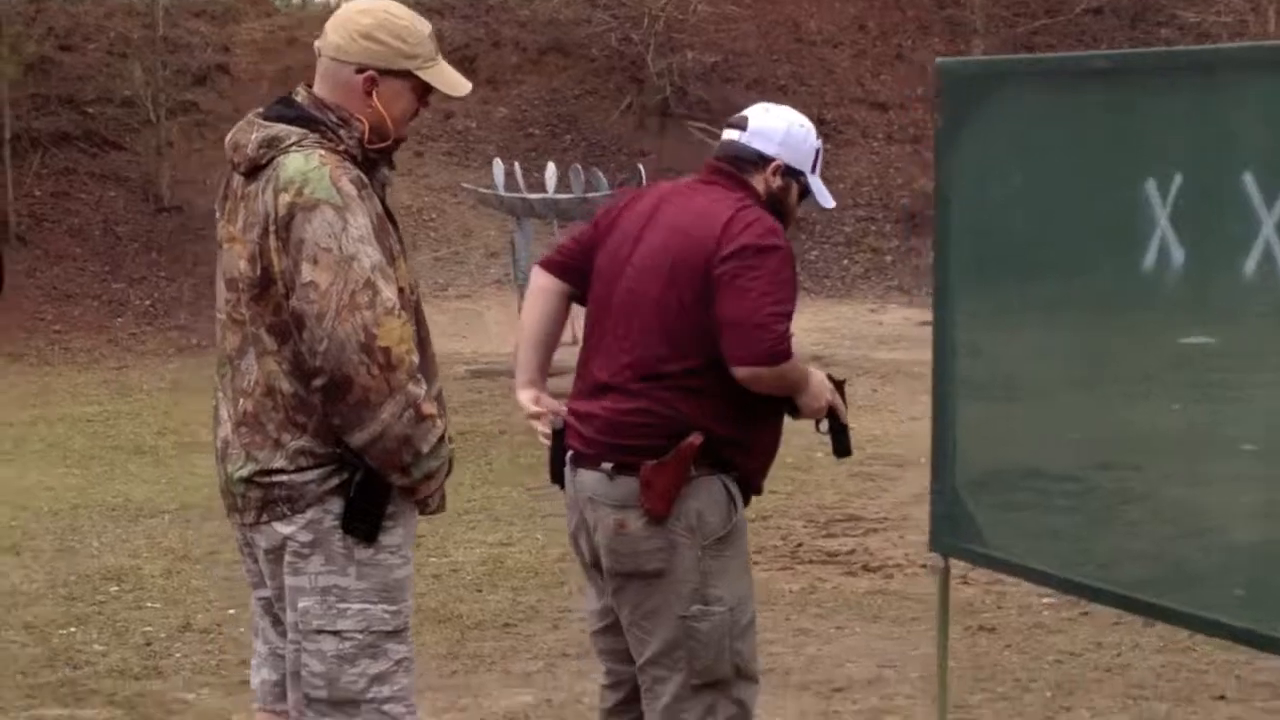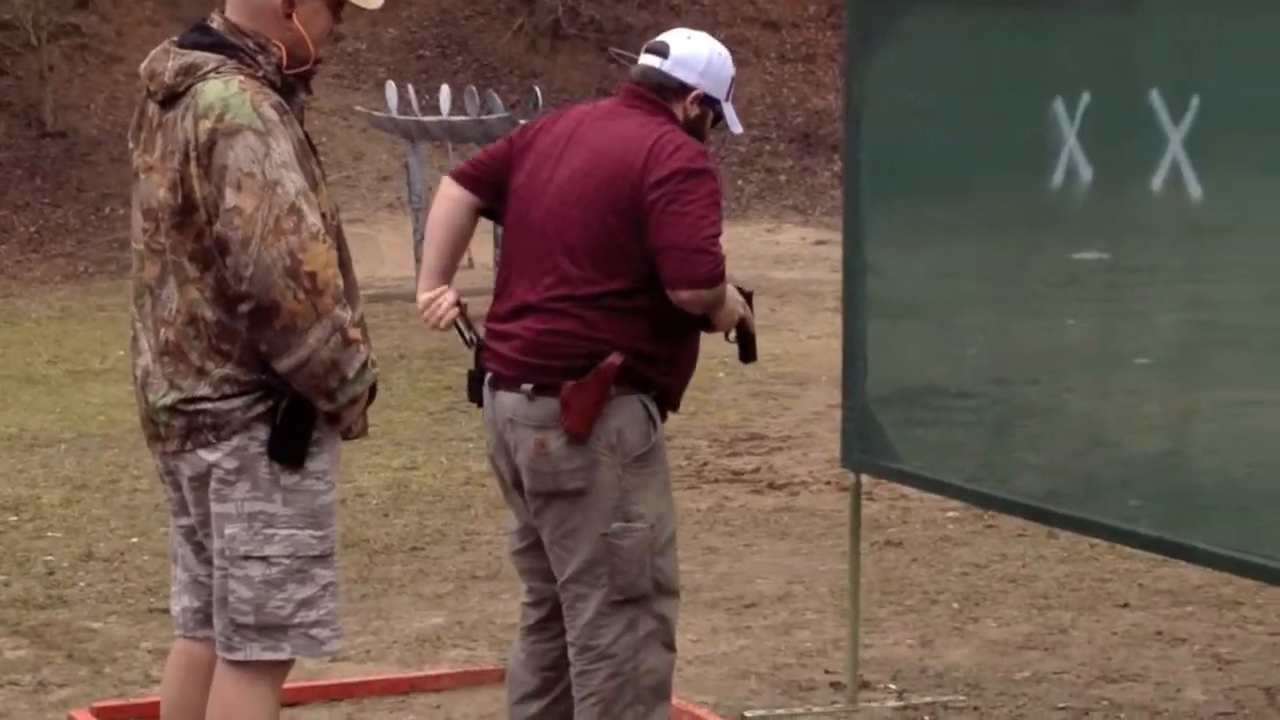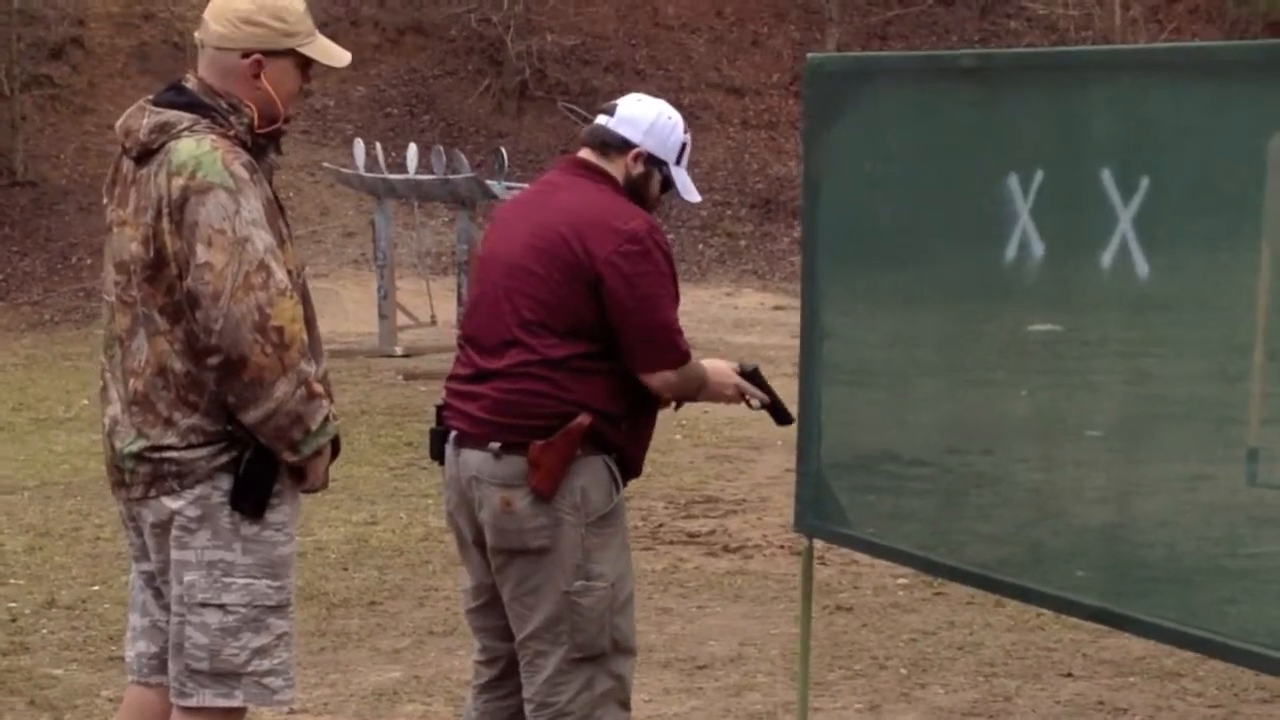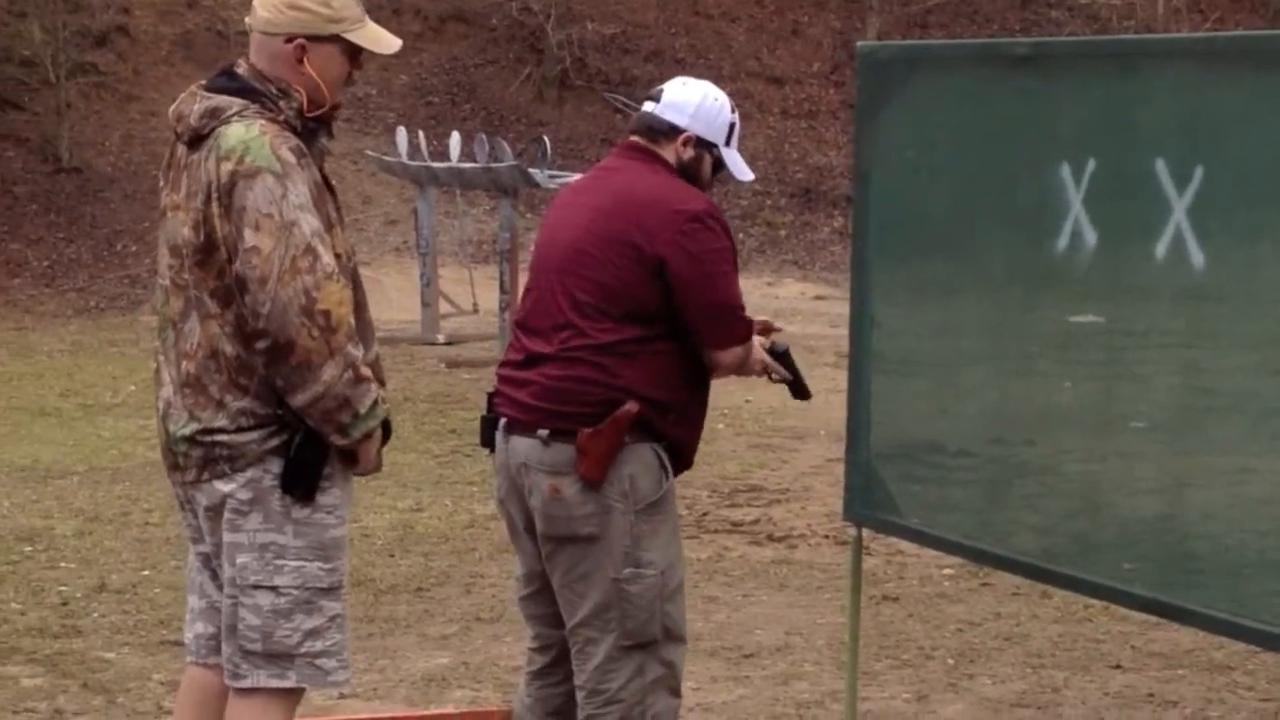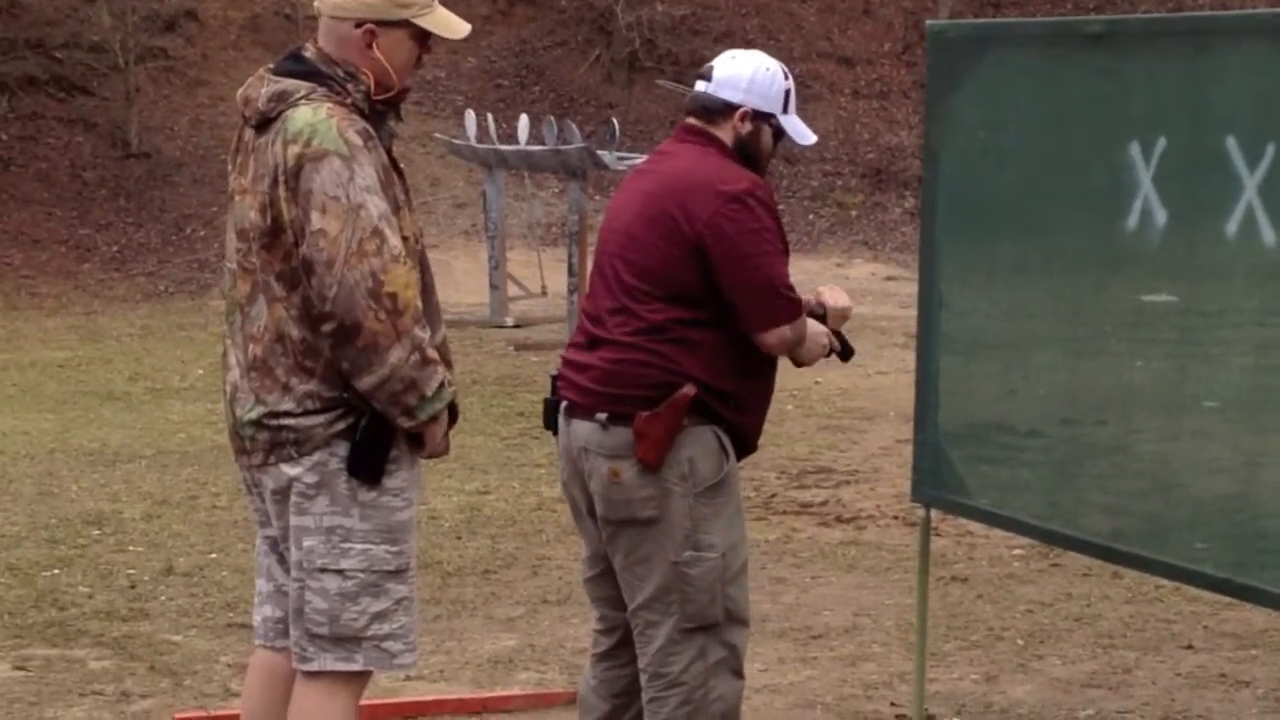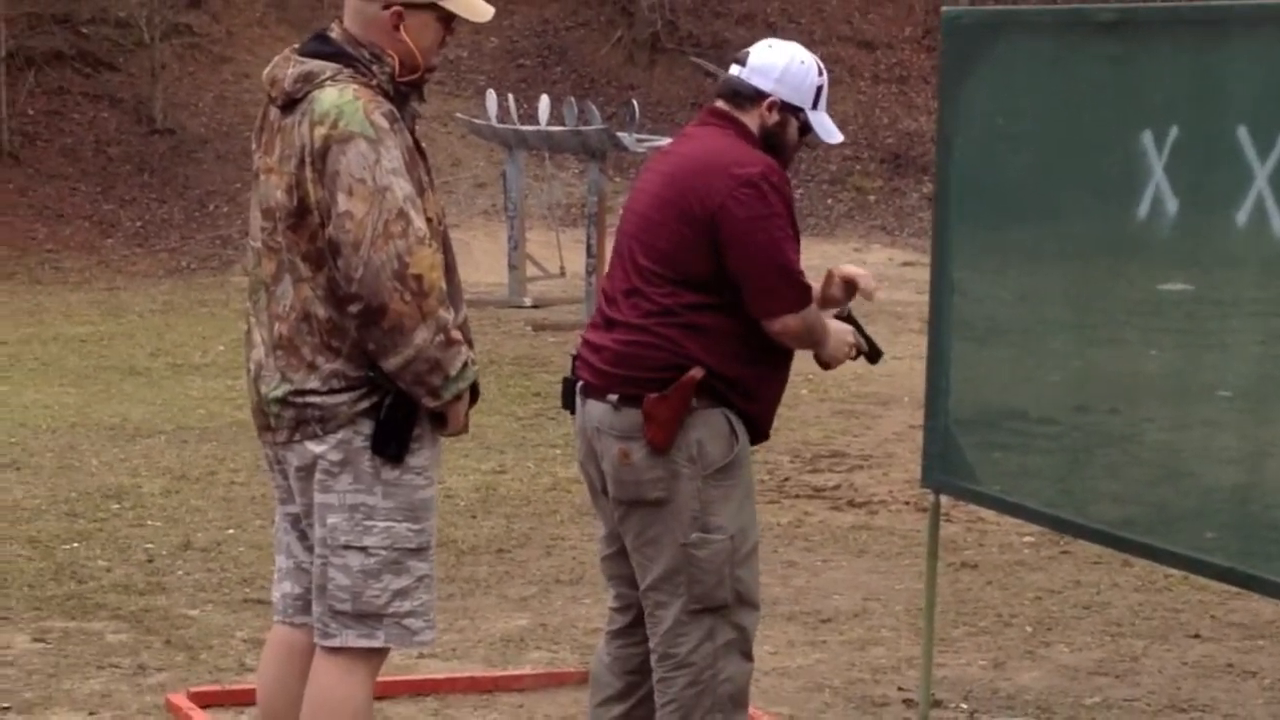
dt=0.7s
person 1, frame 1
left shoulder: (265, 166)
right shoulder: (321, 183)
right elbow: (359, 355)
right wrist: (425, 464)
left hip: (272, 473)
right hip: (332, 492)
person 1, frame 2
left shoulder: (175, 92)
right shoulder: (239, 109)
right elbow: (283, 277)
right wrist: (347, 384)
left hip: (188, 397)
right hip: (255, 414)
left knee: (204, 626)
right knee: (256, 644)
person 1, frame 3
left shoulder: (149, 152)
right shoulder: (212, 167)
right elbow: (249, 330)
right wrist: (310, 437)
left hip: (154, 449)
right hip: (218, 466)
person 1, frame 4
left shoulder: (205, 137)
right shoulder: (261, 151)
right elbow: (297, 314)
right wrist: (359, 420)
left hip: (209, 432)
right hip: (270, 449)
left knee: (216, 653)
person 1, frame 5
left shoulder: (274, 119)
right shoulder: (330, 133)
right elbow: (364, 297)
right wrist: (426, 401)
left hip: (277, 418)
right hip: (339, 433)
left knee: (284, 635)
right knee: (336, 655)
person 1, frame 6
left shoulder: (297, 101)
right shoulder: (354, 116)
right elbow: (389, 277)
right wrist: (448, 381)
left hip: (297, 393)
right hip: (361, 410)
left knee: (302, 614)
right knee: (353, 634)
person 2, frame 1
left shoulder: (640, 206)
right shoulder: (750, 230)
left elbow: (552, 274)
right elbow: (757, 361)
left wrist: (530, 381)
right wrist: (804, 383)
left hip: (597, 476)
right hip: (668, 496)
person 2, frame 2
left shoulder: (553, 129)
right shoulder: (675, 156)
left elbow: (461, 184)
right elbow: (691, 286)
left wrist: (436, 280)
right wrist: (725, 302)
left hip: (513, 397)
right hip: (590, 415)
left knee: (553, 602)
right knee: (623, 610)
person 2, frame 3
left shoulder: (517, 207)
right shoulder: (624, 228)
right elbow: (663, 372)
right wrist: (710, 380)
left hip: (471, 455)
left knee: (502, 660)
person 2, frame 4
left shoulder: (581, 193)
right shoulder: (681, 210)
right elbow: (726, 352)
left wrist: (734, 340)
right wrist: (751, 355)
left hip: (523, 442)
left knee: (557, 648)
right knee: (628, 659)
person 2, frame 5
left shoulder: (652, 175)
right shoulder: (730, 190)
right elbow: (774, 331)
left wrist: (804, 304)
right wrist: (810, 336)
left hip: (591, 427)
right hip: (660, 444)
left knee: (624, 633)
right knee: (693, 641)
person 2, frame 6
left shoulder: (682, 155)
right shoulder: (746, 175)
right elbow: (782, 317)
left wrist: (819, 294)
right wrist: (826, 335)
left hip: (610, 410)
right hip: (673, 425)
left knee: (639, 611)
right knee: (704, 620)
